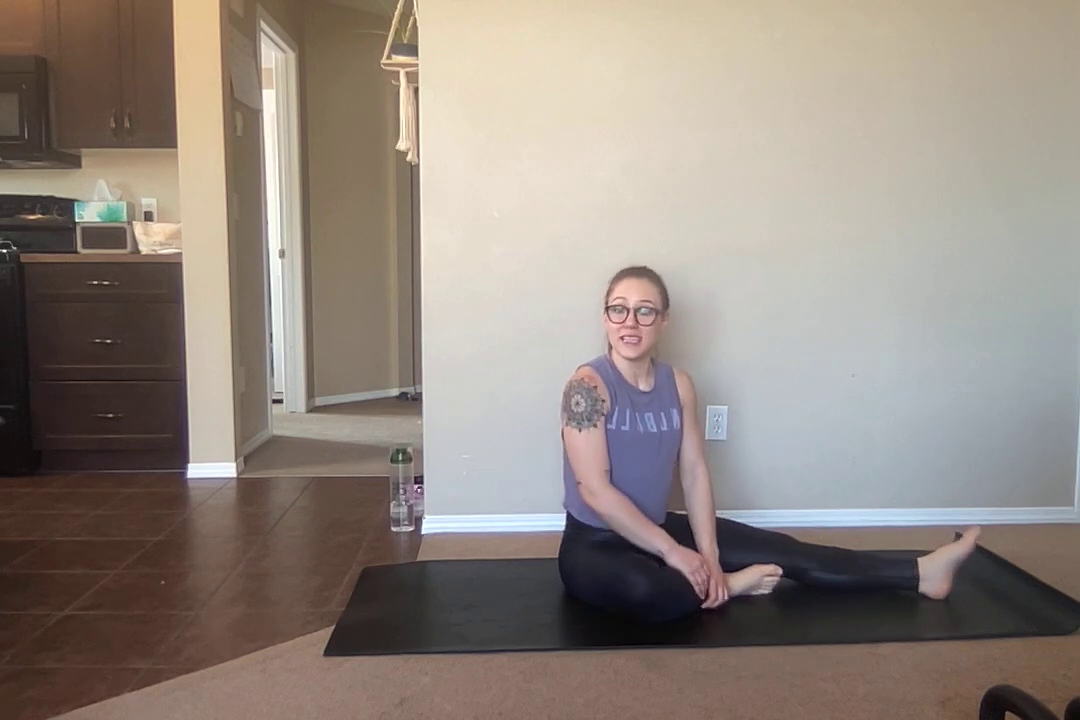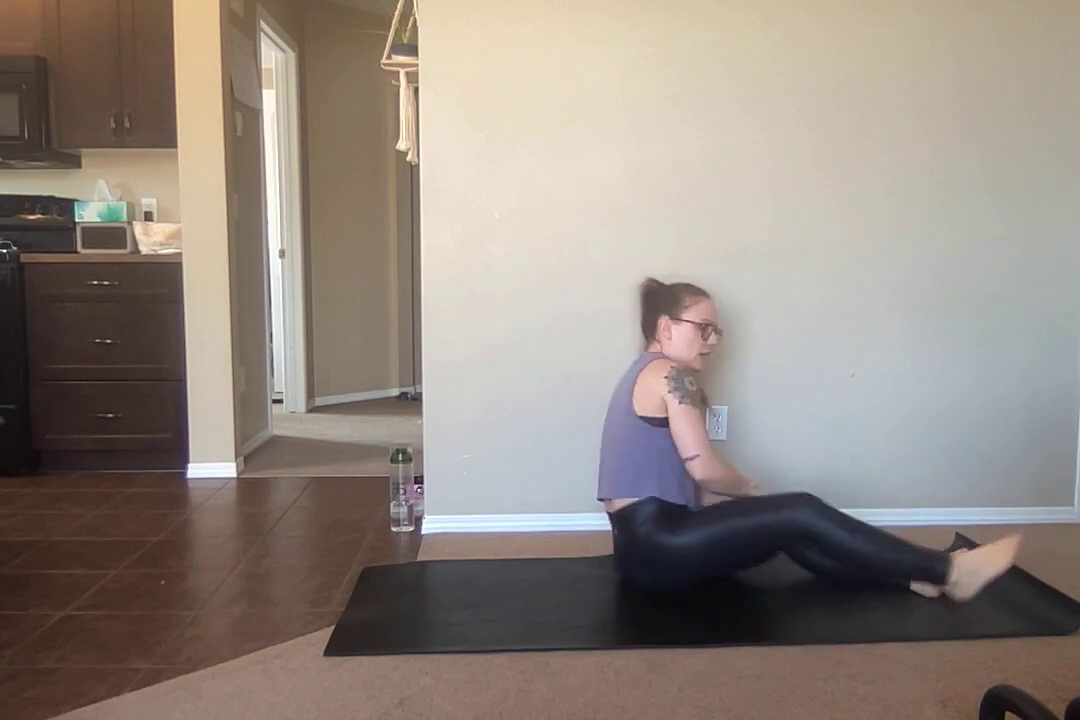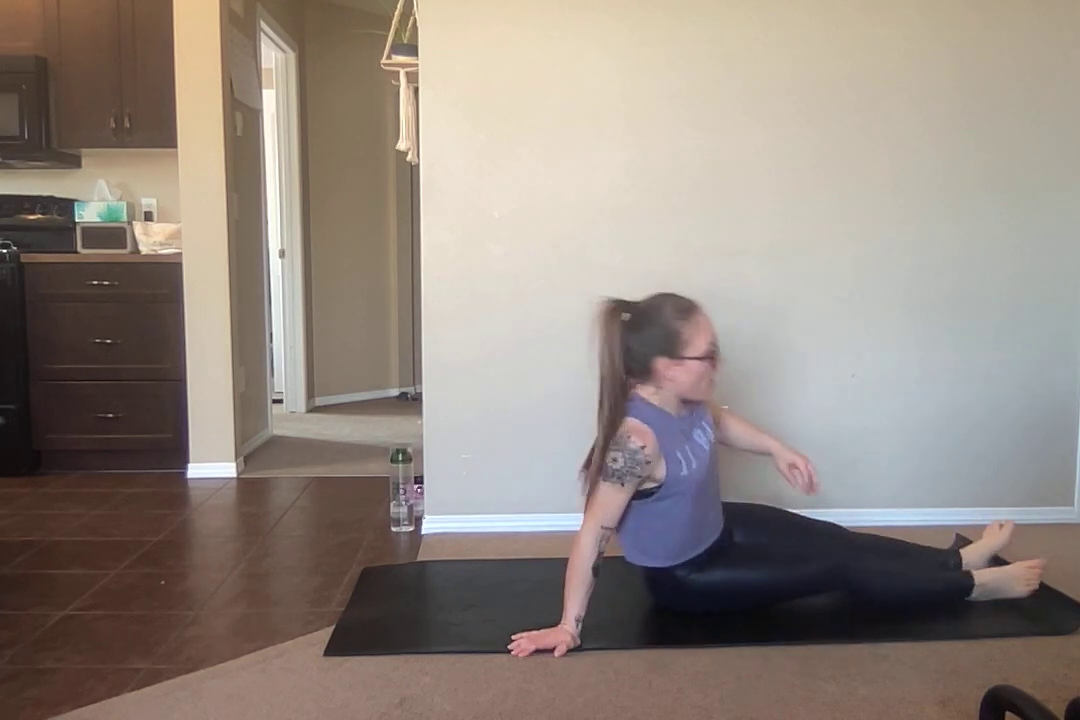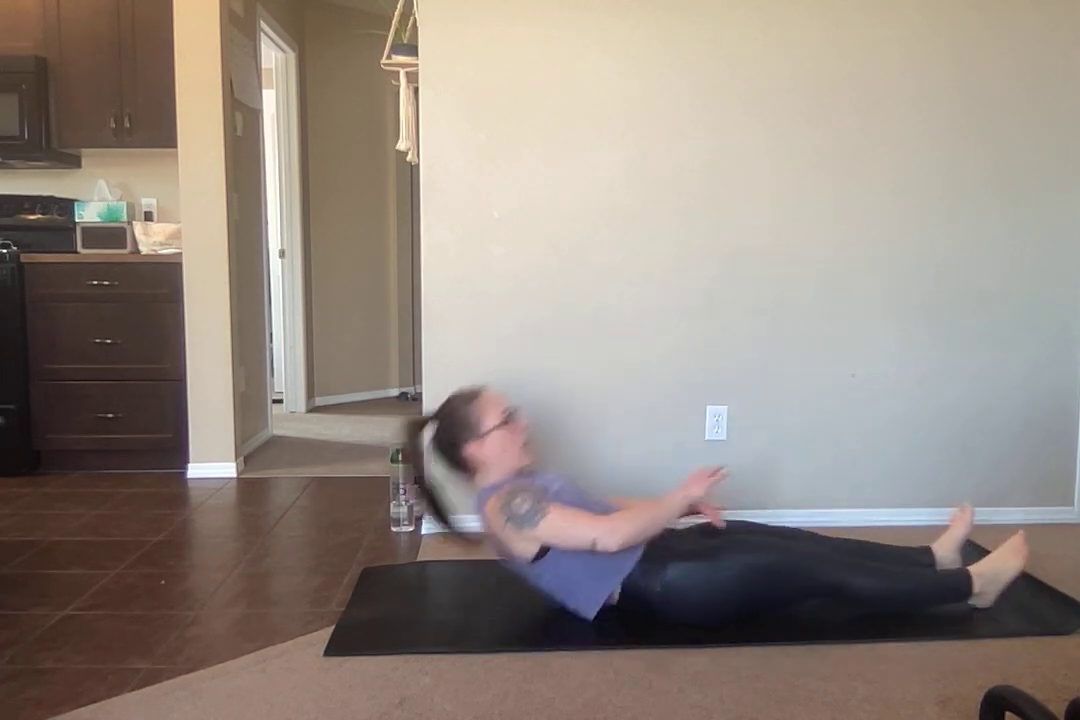
dt=1s
person 1, frame 1
left shoulder: (678, 385)
right shoulder: (587, 385)
left elbow: (694, 472)
right elbow: (595, 491)
left wrist: (709, 555)
right wrist: (672, 553)
left hip: (653, 529)
right hip: (593, 545)
left knee: (777, 549)
right knee: (642, 589)
left ankle: (920, 574)
right ankle: (724, 586)
person 1, frame 2
left shoulder: (642, 375)
right shoulder: (670, 375)
right elbow: (703, 466)
left wrist: (732, 502)
right wrist: (749, 489)
left hip: (640, 543)
right hip: (656, 546)
left knee: (777, 522)
right knee: (800, 512)
left ankle: (910, 573)
right ankle: (950, 572)
person 1, frame 3
left shoulder: (681, 397)
right shoulder: (634, 439)
left elbow: (719, 422)
right elbow: (592, 535)
left wrist: (778, 448)
right wrist: (569, 626)
left hip: (716, 532)
right hip: (687, 579)
left knee: (830, 538)
right knee: (836, 568)
left ankle: (957, 562)
right ankle: (973, 585)
person 1, frame 4
left shoulder: (521, 486)
right shoulder: (504, 508)
right elbow: (612, 533)
left wrist: (683, 501)
right wrist: (686, 498)
left hip: (662, 556)
right hip: (664, 587)
left knee: (805, 541)
right knee: (820, 568)
left ankle: (936, 560)
right ankle: (970, 585)
